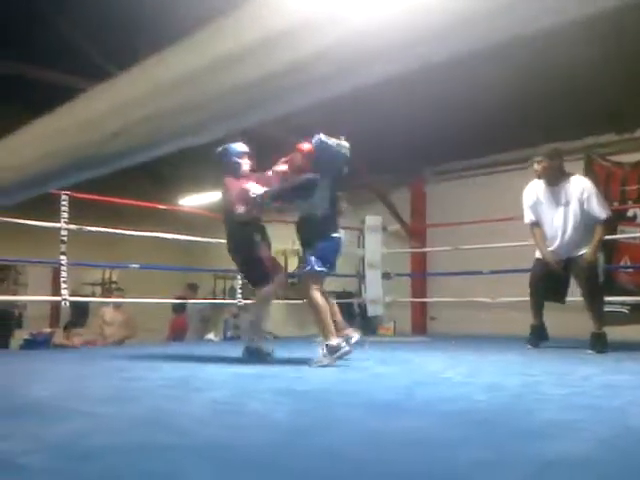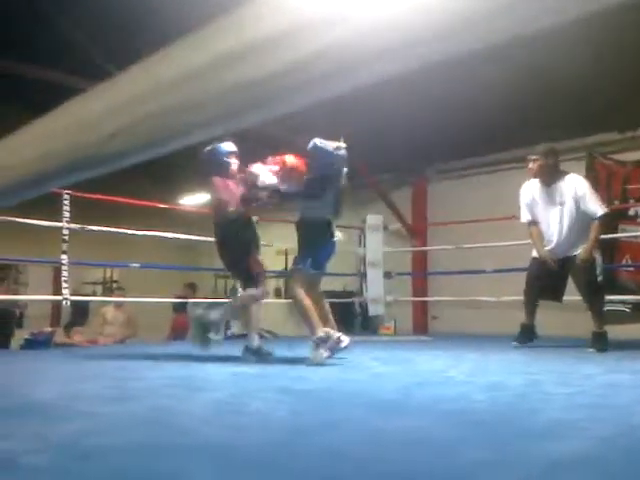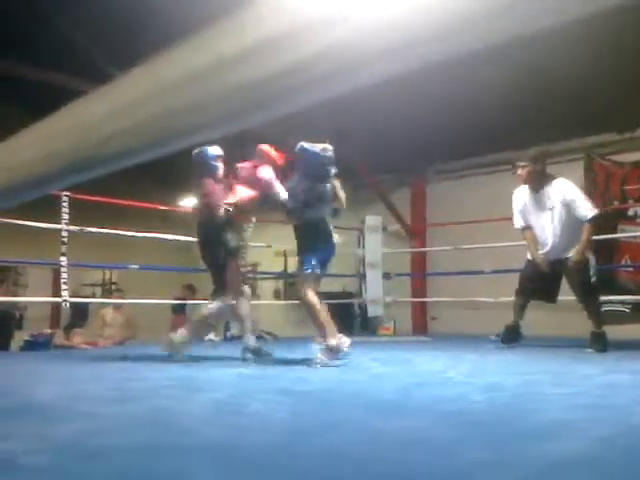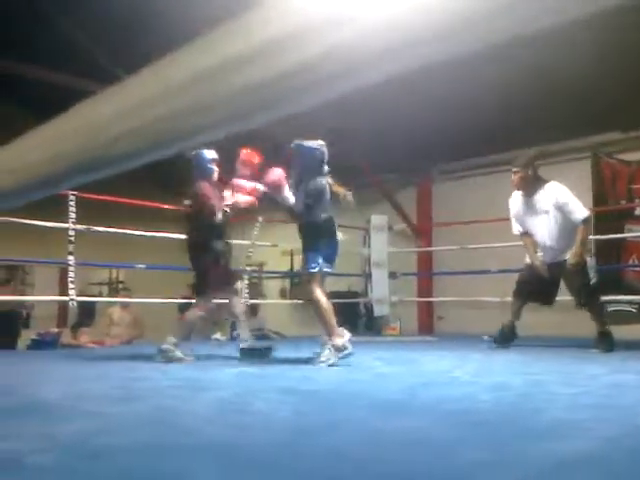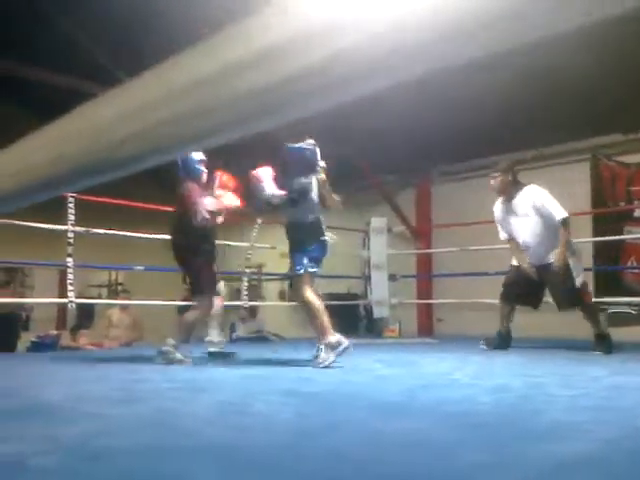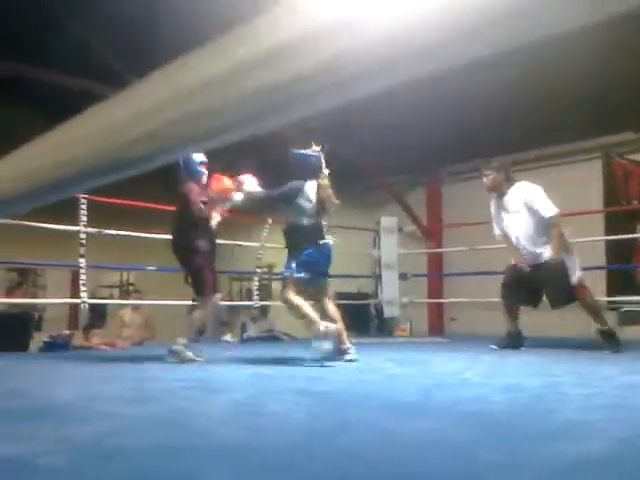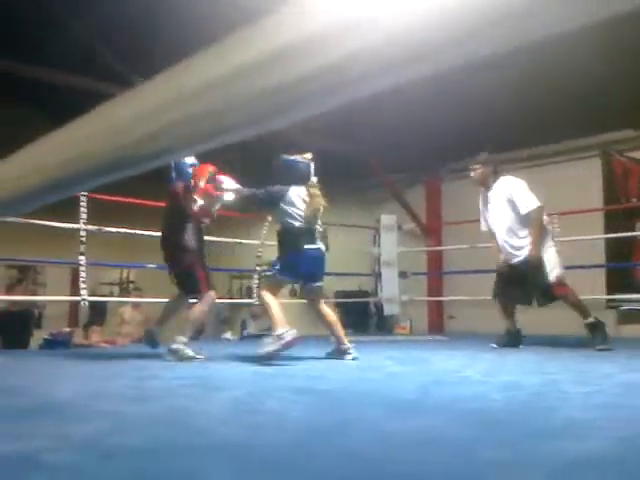
dt=0.1s
person 1, frame 1
right shoulder: (331, 179)
left hip: (320, 241)
right hip: (328, 239)
left knee: (310, 288)
right knee: (319, 290)
left ankle: (334, 342)
right ankle: (345, 333)
person 1, frame 2
left shoulder: (324, 184)
right shoulder: (318, 179)
left elbow: (293, 191)
left hip: (316, 242)
right hip: (315, 241)
left knee: (297, 288)
right knee: (312, 290)
left ankle: (321, 337)
right ankle: (334, 335)
person 1, frame 3
left shoulder: (319, 187)
right shoulder: (302, 180)
left elbow: (294, 211)
left hip: (317, 244)
right hip: (312, 243)
left knee: (306, 291)
right knee: (310, 291)
left ankle: (331, 343)
right ankle: (336, 338)
person 1, frame 4
left shoulder: (315, 184)
right shoulder: (304, 181)
left elbow: (300, 211)
left wrist: (283, 191)
left hip: (320, 242)
right hip: (317, 241)
left knee: (314, 290)
right knee: (315, 290)
left ankle: (338, 342)
right ankle: (339, 334)
person 1, frame 5
left shoulder: (302, 183)
right shoulder: (309, 181)
left elbow: (278, 202)
right elbow: (282, 200)
left wrist: (264, 187)
left hip: (308, 243)
right hip: (306, 242)
left knee: (302, 290)
right knee: (305, 290)
left ankle: (331, 339)
right ankle: (330, 338)
person 1, frame 6
left shoulder: (297, 188)
right shoulder: (318, 188)
left elbow: (268, 200)
left wrist: (249, 189)
left hip: (305, 248)
right hip: (321, 246)
left knee: (289, 294)
right knee: (323, 298)
left ankle: (323, 327)
right ankle: (345, 346)
person 1, frame 7
left shoulder: (284, 192)
right shoulder: (311, 194)
left elbow: (253, 196)
left hip: (296, 251)
right hip: (315, 250)
left knee: (266, 290)
right knee: (317, 301)
left ankle: (282, 332)
right ankle: (345, 347)
person 2, frame 1
left shoulder: (248, 179)
right shoulder: (231, 183)
right elbow: (237, 213)
right wrist: (256, 199)
left hip: (253, 241)
right hip: (246, 243)
left knee: (264, 289)
right knee: (277, 278)
left ankle: (254, 344)
right ankle: (251, 327)
person 2, frame 2
left shoulder: (237, 180)
right shoulder: (218, 182)
right elbow: (228, 213)
right wrist: (245, 196)
left hip: (243, 243)
right hip: (235, 244)
left knee: (254, 290)
right knee: (259, 289)
left ankle: (253, 344)
right ankle: (209, 316)
person 2, frame 3
left shoulder: (219, 185)
right shoulder: (208, 185)
right elbow: (219, 216)
right wrist: (234, 202)
left hip: (225, 247)
right hip: (217, 247)
left knee: (239, 293)
right knee: (224, 298)
left ankle: (250, 343)
right ankle: (179, 337)
person 2, frame 4
left shoulder: (211, 187)
right shoulder: (203, 188)
right elbow: (216, 218)
right wrist: (231, 204)
left hip: (214, 251)
right hip: (205, 250)
left knee: (234, 291)
right knee: (206, 303)
left ankle: (246, 342)
right ankle: (170, 345)
person 2, frame 5
left shoulder: (200, 189)
right shoulder: (189, 189)
right elbow: (198, 220)
right wrist: (218, 207)
left hip: (201, 251)
right hip: (193, 251)
left knee: (215, 296)
right knee: (205, 303)
left ankle: (215, 342)
right ankle: (170, 347)
person 2, frame 6
left shoulder: (200, 190)
right shoulder: (188, 189)
left elbow: (211, 221)
right elbow: (199, 215)
right wrist: (215, 199)
left hip: (199, 250)
right hip: (194, 251)
left knee: (208, 297)
right knee: (212, 300)
left ankle: (192, 336)
right ankle: (180, 346)
person 2, frame 7
left shoulder: (188, 190)
right shoulder: (180, 188)
left elbow: (205, 215)
right elbow: (193, 211)
right wrist: (198, 189)
left hip: (186, 250)
right hip: (184, 250)
left knee: (185, 295)
right knee: (208, 296)
left ankle: (154, 331)
right ankle: (180, 344)
person 3, frame 1
left shoulder: (581, 185)
right shoulder: (531, 190)
left elbow: (602, 219)
right elbow: (534, 224)
left wrist: (593, 250)
right wrist: (544, 252)
left hip: (580, 250)
right hip: (549, 252)
left knee: (592, 290)
right knee: (536, 288)
left ankle: (598, 334)
right ankle: (537, 330)
person 3, frame 2
left shoulder: (576, 184)
right shoulder: (528, 189)
left elbow: (599, 216)
right elbow: (532, 223)
left wrist: (589, 248)
right wrist: (541, 249)
left hip: (578, 250)
right hip: (546, 251)
left knee: (592, 291)
right knee: (531, 287)
left ankle: (599, 334)
right ankle: (527, 328)
person 3, frame 3
left shoulder: (564, 188)
right shoulder: (519, 195)
left elbow: (589, 218)
right elbow: (526, 228)
left wrist: (581, 250)
right wrist: (535, 254)
left hip: (571, 252)
right hip: (541, 254)
left knee: (586, 291)
right knee: (523, 289)
left ankle: (598, 334)
right ankle: (513, 329)
person 3, frame 4
left shoulder: (555, 192)
right shoulder: (515, 202)
left elbow: (584, 220)
right elbow: (524, 234)
left wrist: (578, 252)
right wrist: (534, 259)
left hip: (569, 254)
right hip: (540, 257)
left knee: (588, 292)
right knee: (521, 290)
left ankle: (603, 334)
right ankle: (507, 331)
person 3, frame 5
left shoulder: (535, 194)
right shoulder: (499, 207)
left elbow: (563, 221)
right elbow: (509, 239)
left wrist: (562, 253)
right wrist: (522, 262)
left hip: (555, 256)
right hip: (527, 260)
left knee: (577, 294)
right knee: (508, 293)
left ankle: (601, 335)
right ankle: (503, 336)
person 3, frame 6
left shoulder: (527, 191)
right shoulder: (495, 203)
left elbow: (554, 218)
right elbow: (505, 235)
left wrist: (556, 251)
right wrist: (516, 258)
left hip: (550, 253)
right hip: (525, 257)
left knee: (576, 289)
right knee: (508, 292)
left ankle: (607, 332)
right ankle: (513, 335)
person 3, frame 7
left shoulder: (511, 185)
right shoulder: (484, 196)
left elbow: (536, 212)
right elbow: (492, 231)
left wrist: (534, 246)
right wrist: (501, 254)
left hip: (535, 249)
right hip: (512, 254)
left knee: (557, 286)
right knee: (501, 292)
left ankle: (594, 325)
right ankle: (512, 333)
